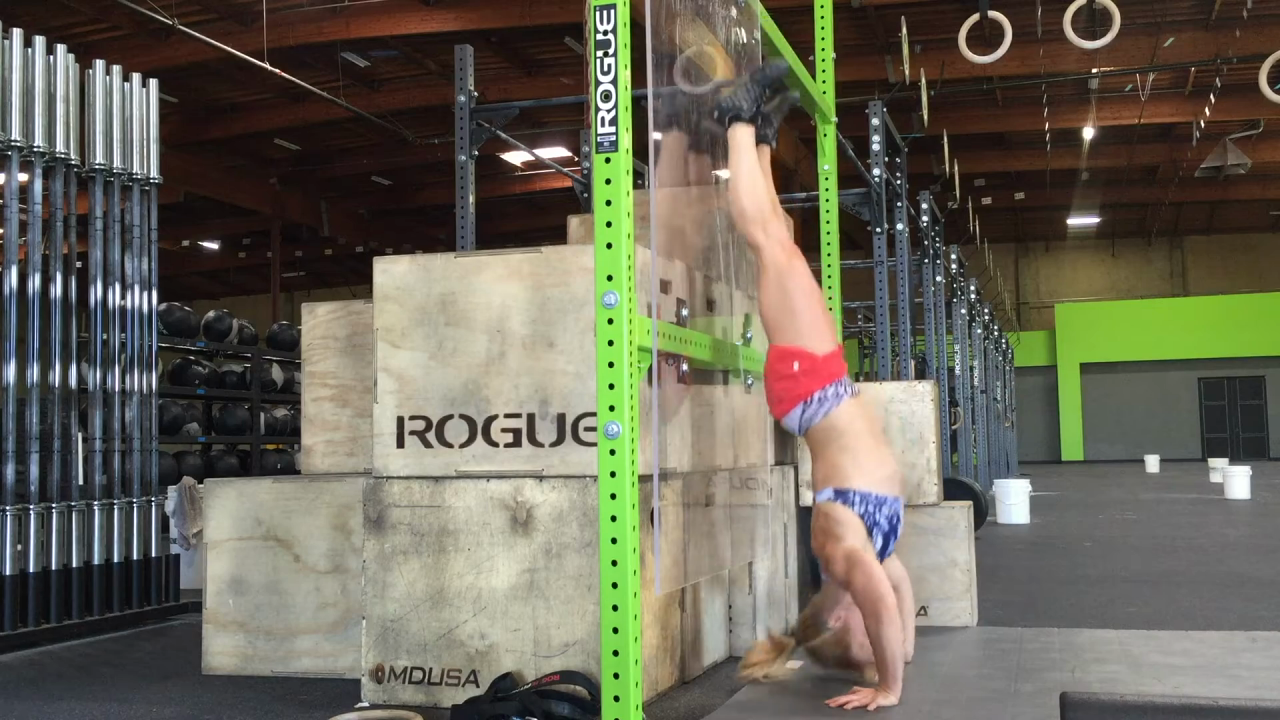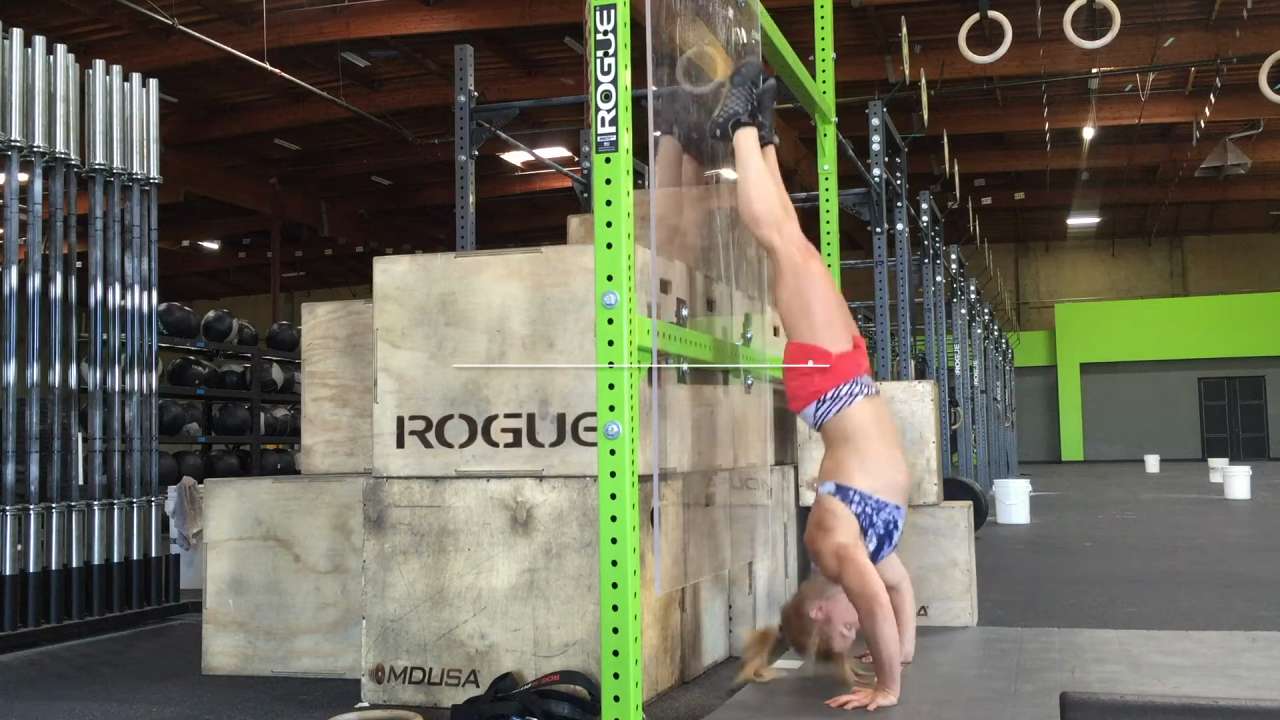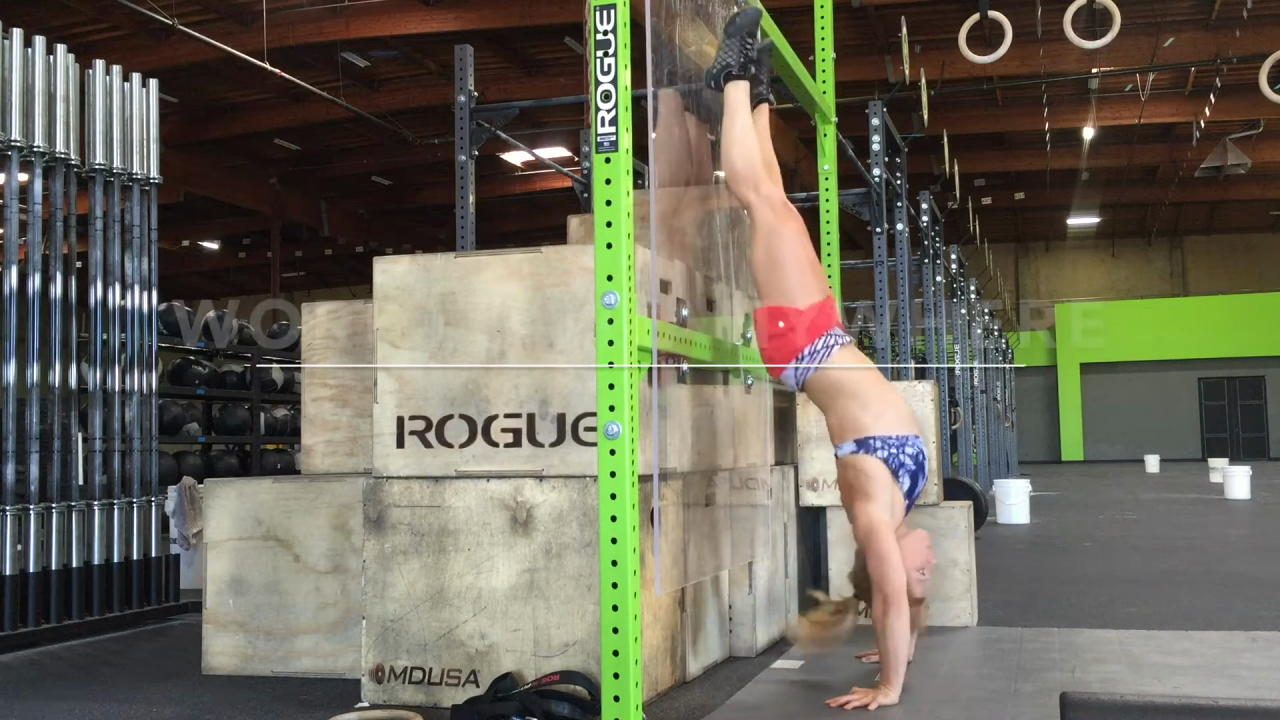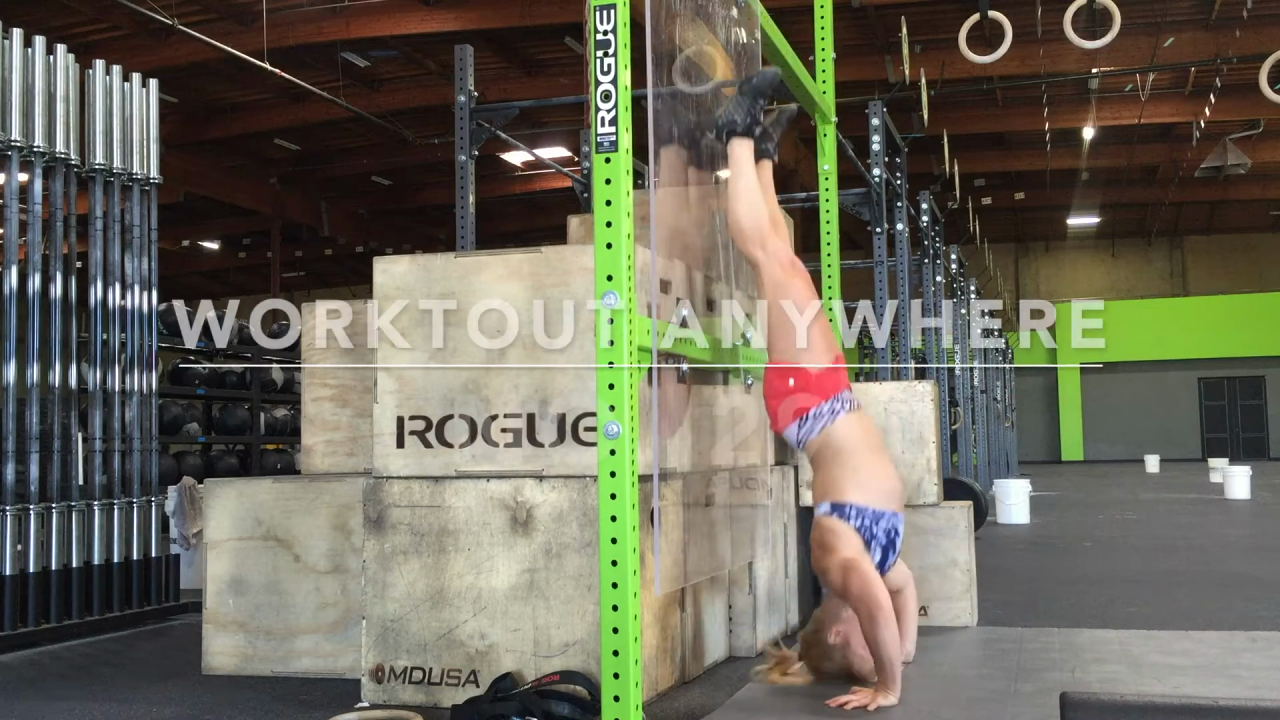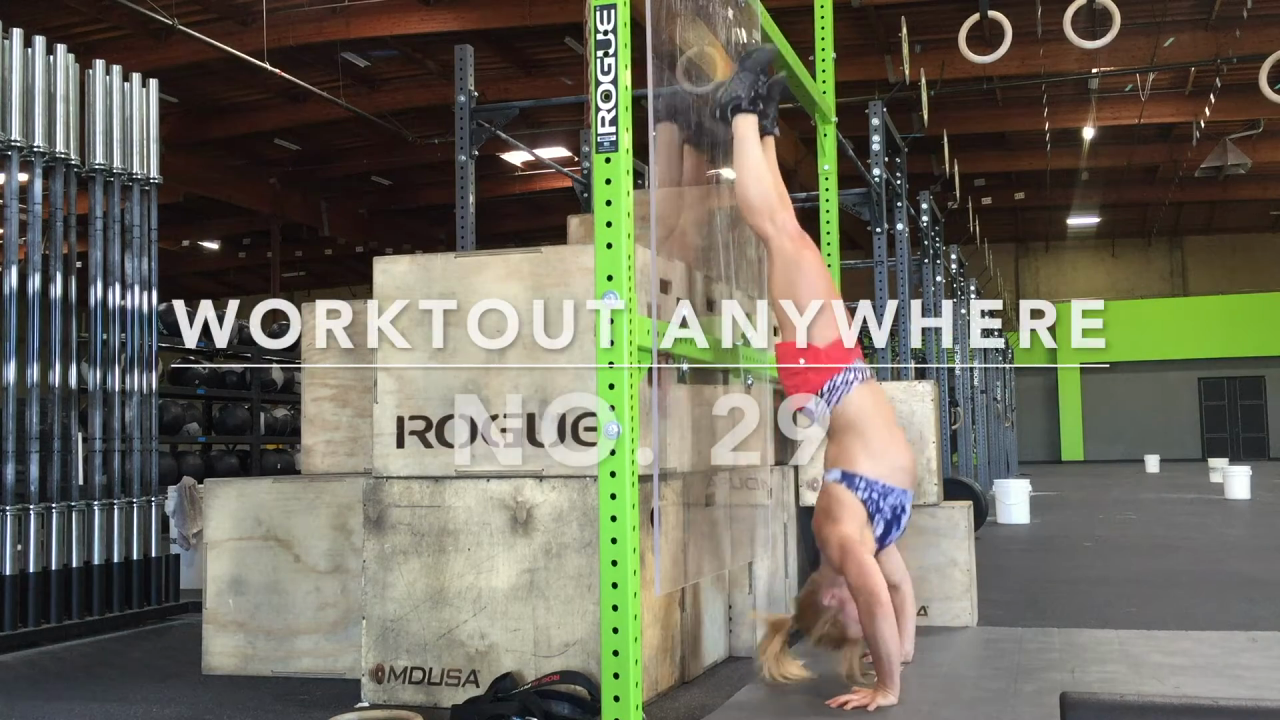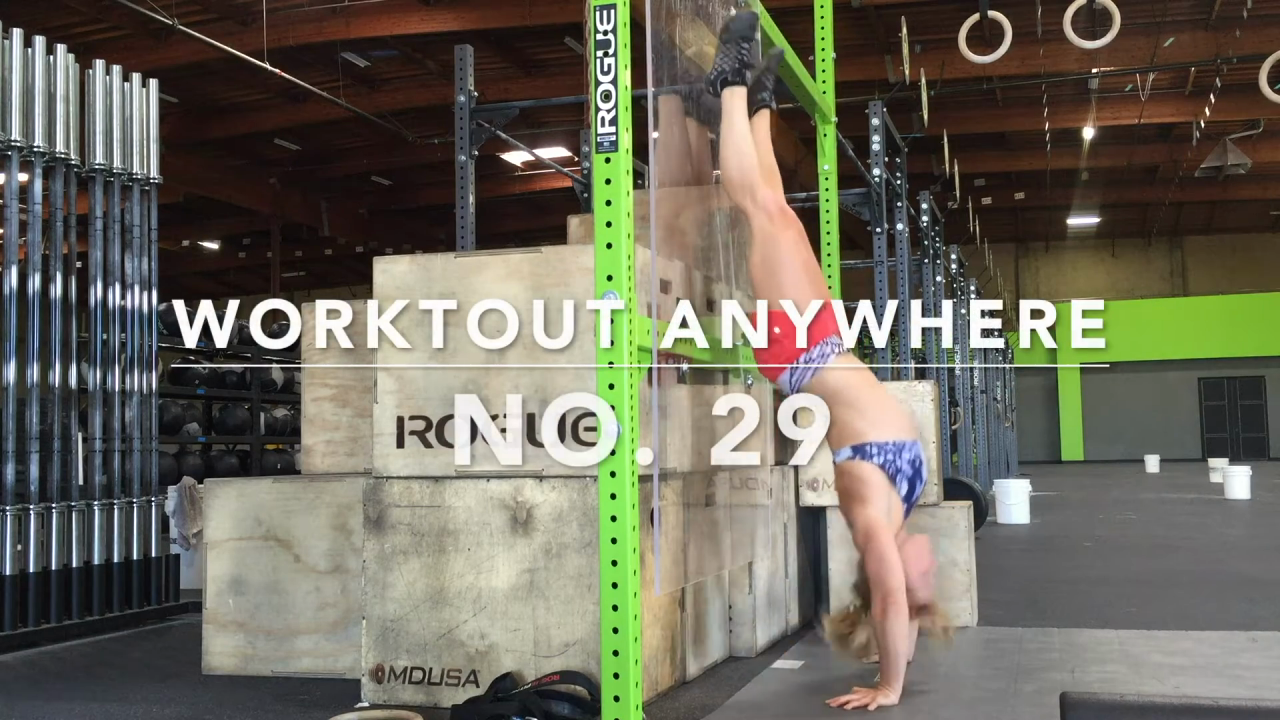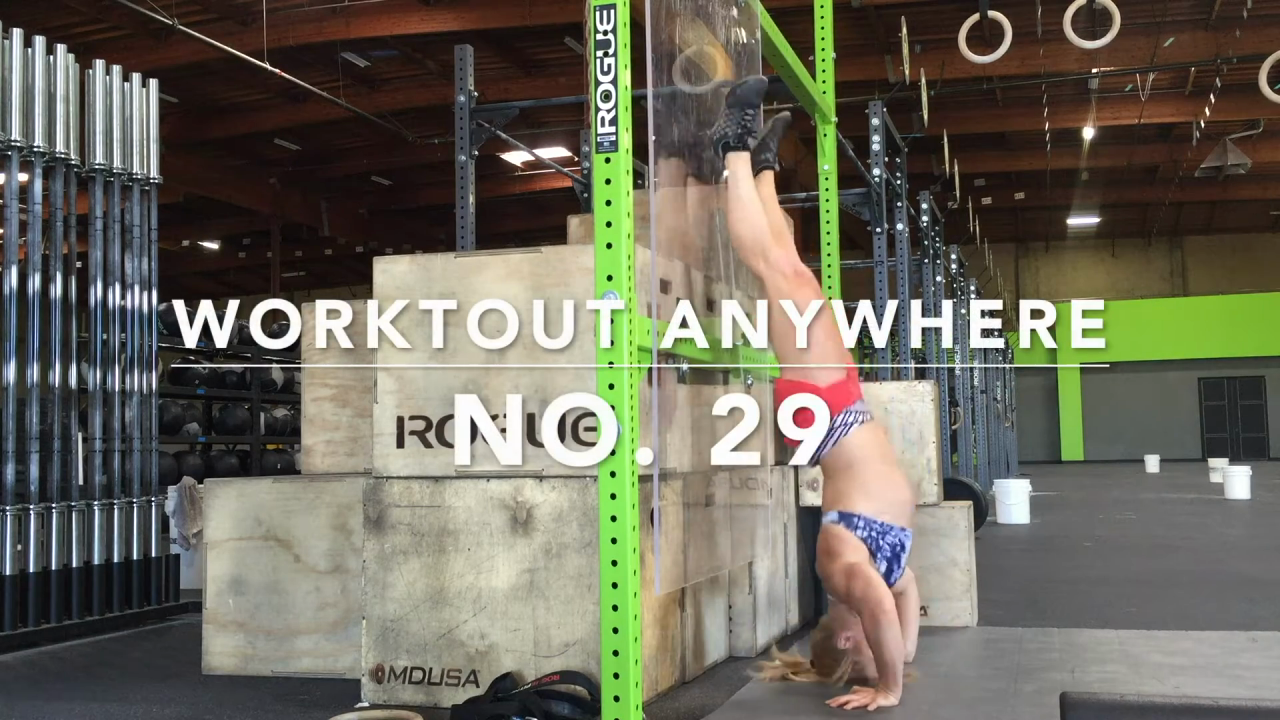
dt=0.3s
person 1, frame 1
right shoulder: (842, 544)
left wrist: (893, 671)
right wrist: (889, 686)
left hip: (817, 381)
right hip: (810, 380)
left knee: (774, 242)
right knee: (769, 239)
left ankle: (756, 131)
right ankle: (744, 119)
person 1, frame 2
right shoulder: (836, 541)
left wrist: (897, 664)
right wrist: (887, 686)
left hip: (836, 377)
right hip: (830, 376)
left knee: (788, 245)
right knee: (785, 242)
right ankle: (745, 124)
person 1, frame 3
left shoulder: (881, 496)
right shoulder: (873, 499)
right wrist: (890, 687)
left hip: (812, 342)
right hip: (802, 343)
left knee: (772, 206)
right knee: (764, 202)
left ankle: (751, 87)
right ankle: (736, 76)
person 1, frame 4
right shoulder: (841, 550)
left wrist: (897, 666)
right wrist: (888, 685)
left hip: (816, 395)
right hip: (810, 395)
left knee: (775, 256)
right knee: (771, 256)
left ankle: (758, 144)
right ankle: (742, 132)
person 1, frame 5
left shoulder: (859, 524)
right shoulder: (846, 525)
left wrist: (896, 661)
right wrist: (887, 688)
left hip: (831, 367)
right hip: (821, 366)
left knee: (784, 231)
right knee: (780, 230)
left ankle: (758, 117)
right ankle: (745, 110)
person 1, frame 6
left shoulder: (883, 502)
right shoulder: (874, 506)
right wrist: (889, 687)
left hip: (813, 347)
right hip: (802, 348)
left knee: (772, 212)
right knee: (766, 209)
left ankle: (755, 95)
right ankle: (737, 82)
person 1, frame 7
right shoulder: (846, 560)
left wrist: (895, 675)
right wrist: (890, 687)
left hip: (834, 403)
right hip: (827, 404)
left knee: (786, 269)
right knee: (780, 270)
left ankle: (758, 153)
right ankle: (741, 146)
